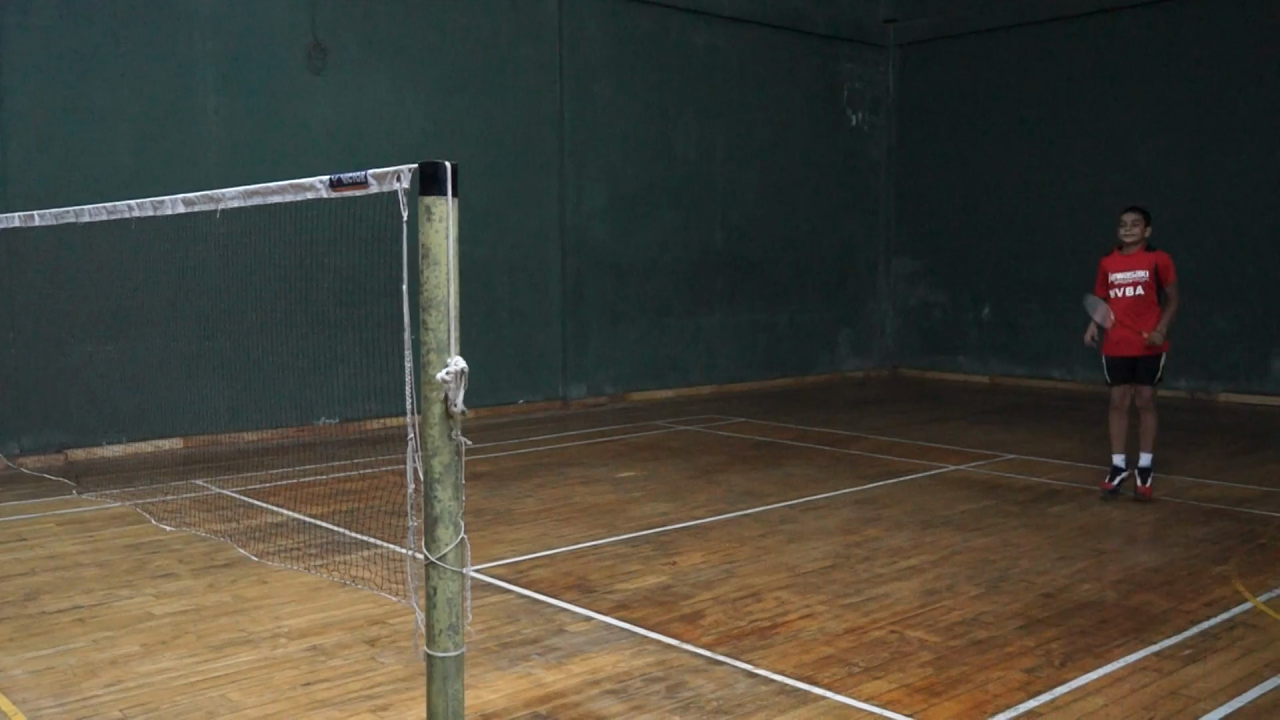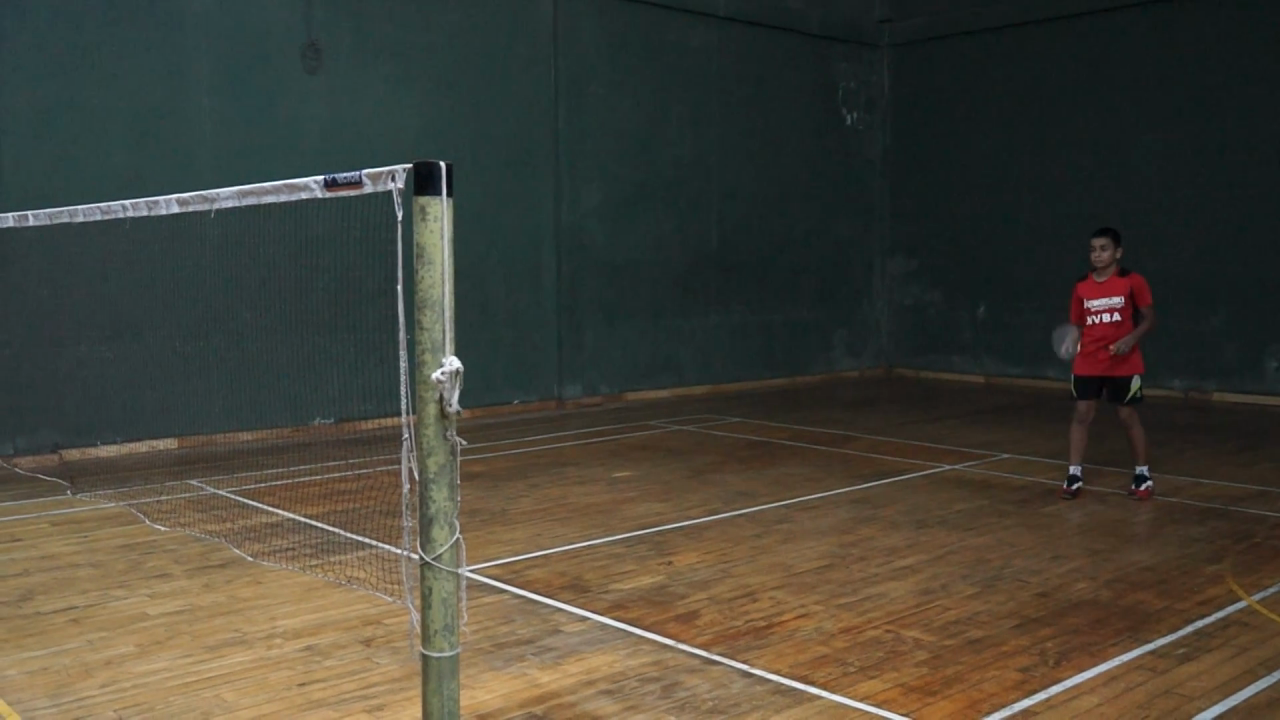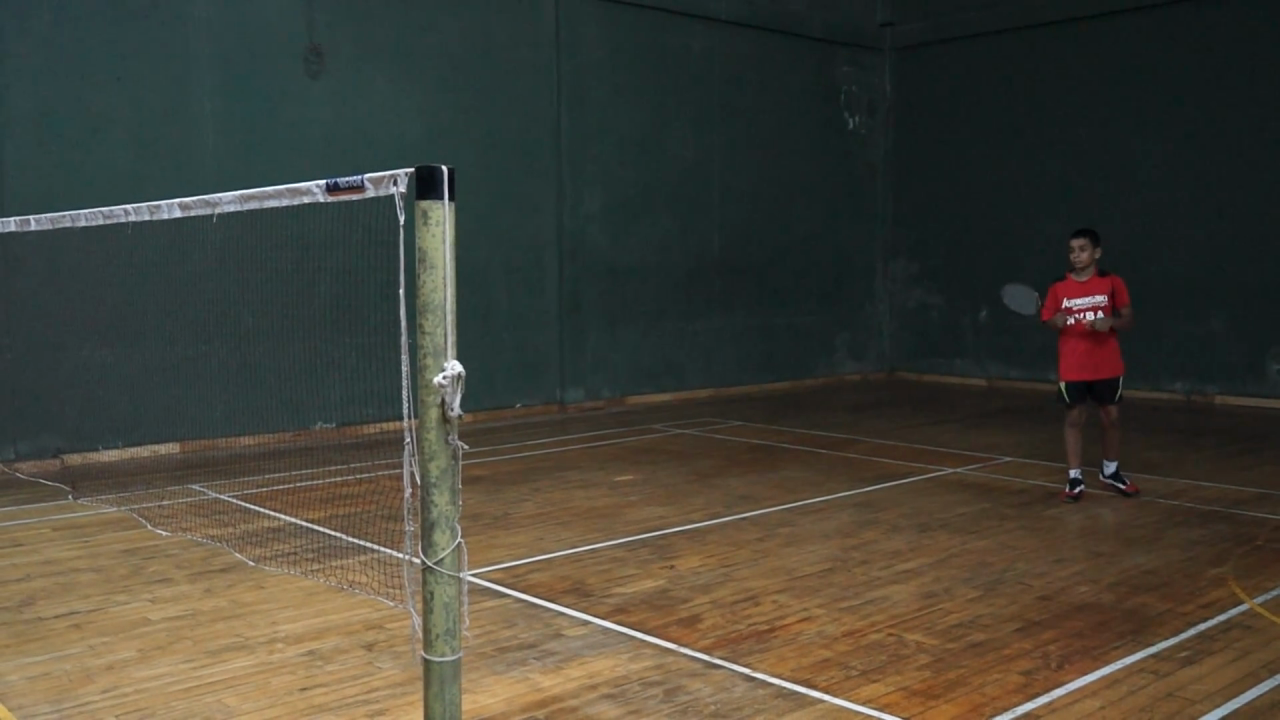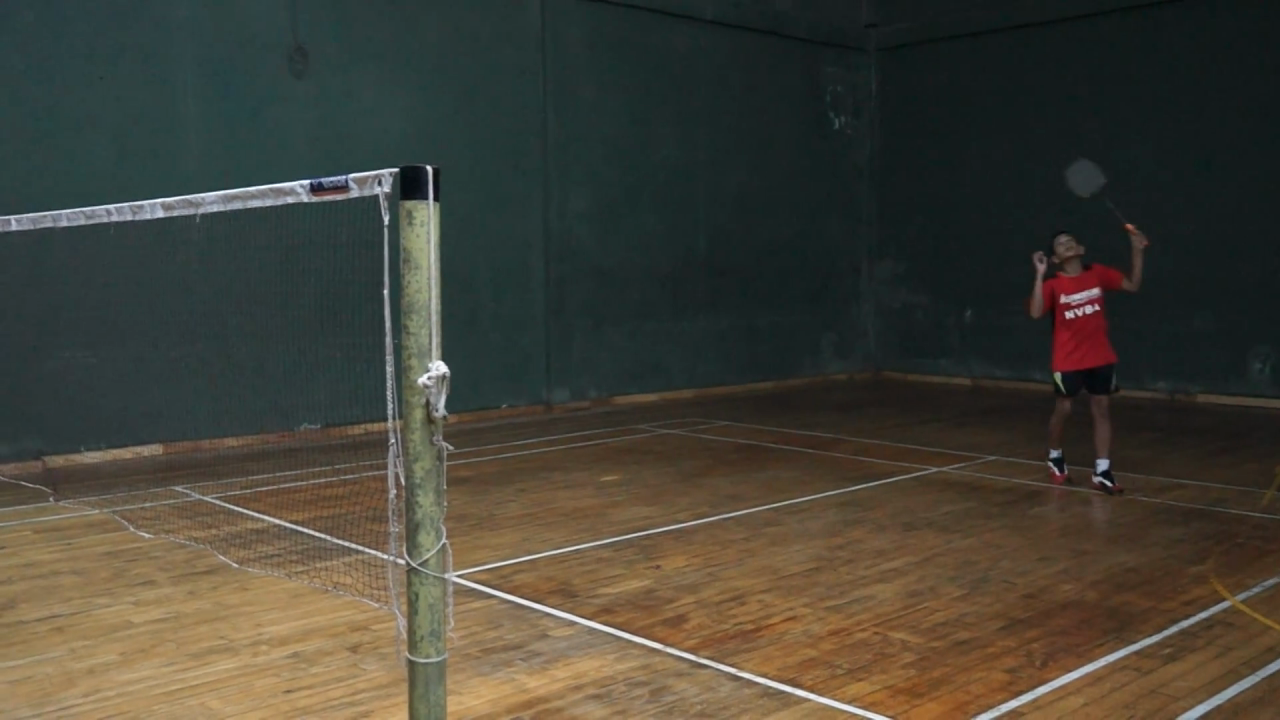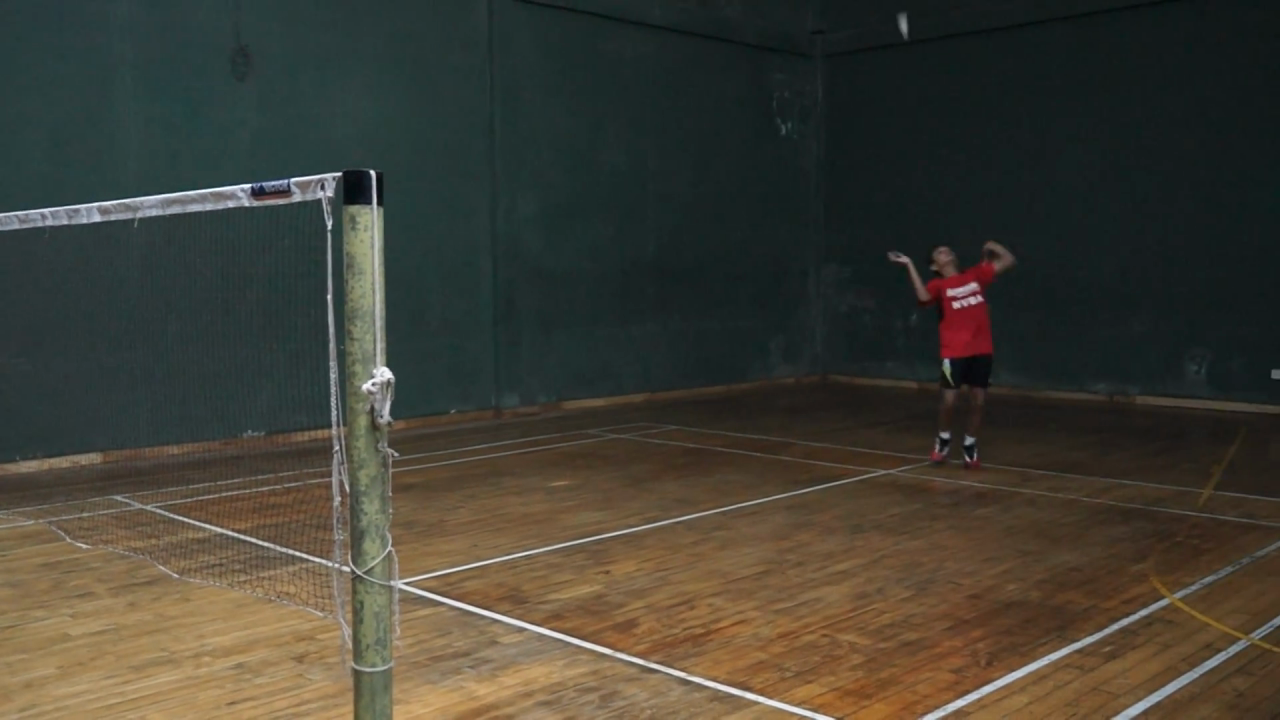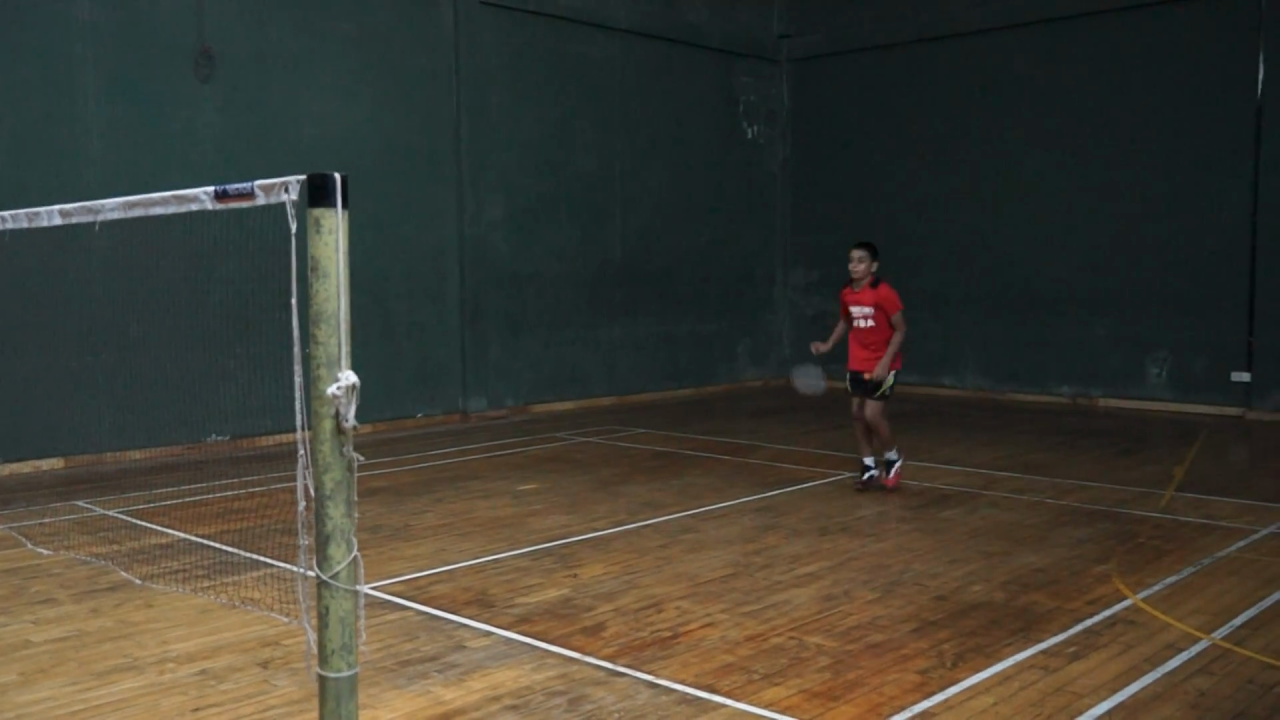
dt=0.7s
person 1, frame 1
left shoulder: (1159, 260)
right shoulder: (1107, 263)
left elbow: (1173, 298)
left wrist: (1162, 328)
right wrist: (1093, 326)
left hip: (1148, 344)
right hip: (1116, 344)
left knee: (1145, 402)
right knee: (1118, 401)
left ankle: (1144, 468)
right ankle: (1118, 466)
person 1, frame 2
left shoulder: (1133, 282)
right shoulder: (1082, 286)
left elbow: (1148, 319)
left wrist: (1130, 340)
left hip: (1123, 363)
right hip: (1087, 363)
left knee: (1128, 416)
right knee: (1081, 415)
left ankle: (1142, 474)
right ankle: (1074, 474)
person 1, frame 3
left shoulder: (1112, 282)
right shoulder: (1059, 287)
left elbow: (1127, 319)
right elbow: (1048, 320)
left wrist: (1111, 322)
right wrist: (1056, 321)
left hip: (1107, 365)
right hip: (1072, 367)
left knee: (1111, 417)
right knee: (1074, 418)
left ankle: (1111, 471)
right ankle: (1075, 478)
person 1, frame 4
left shoulder: (1098, 273)
right shoulder: (1052, 284)
left elbow: (1132, 285)
right elbow: (1035, 313)
left wrist: (1137, 252)
right wrist: (1039, 274)
left hip: (1100, 357)
right hip: (1067, 360)
left knee: (1101, 411)
right knee: (1063, 410)
left ankle: (1102, 472)
right ankle: (1055, 457)
person 1, frame 5
left shoulder: (976, 275)
right shoulder: (937, 285)
left elbow: (1009, 261)
right elbow: (923, 296)
left wrist: (992, 247)
right wrist: (910, 266)
left hip: (981, 350)
right hip: (955, 352)
left knee: (978, 399)
right knee: (949, 398)
left ankle: (970, 443)
right ankle: (944, 438)
person 1, frame 6
left shoulder: (883, 292)
right shoulder: (846, 294)
left elbow: (900, 329)
left wrist: (886, 360)
right wrist: (828, 344)
left hip: (881, 364)
right hip: (857, 363)
left knee: (872, 414)
right knee: (857, 414)
left ankle: (893, 457)
right ankle: (870, 468)
